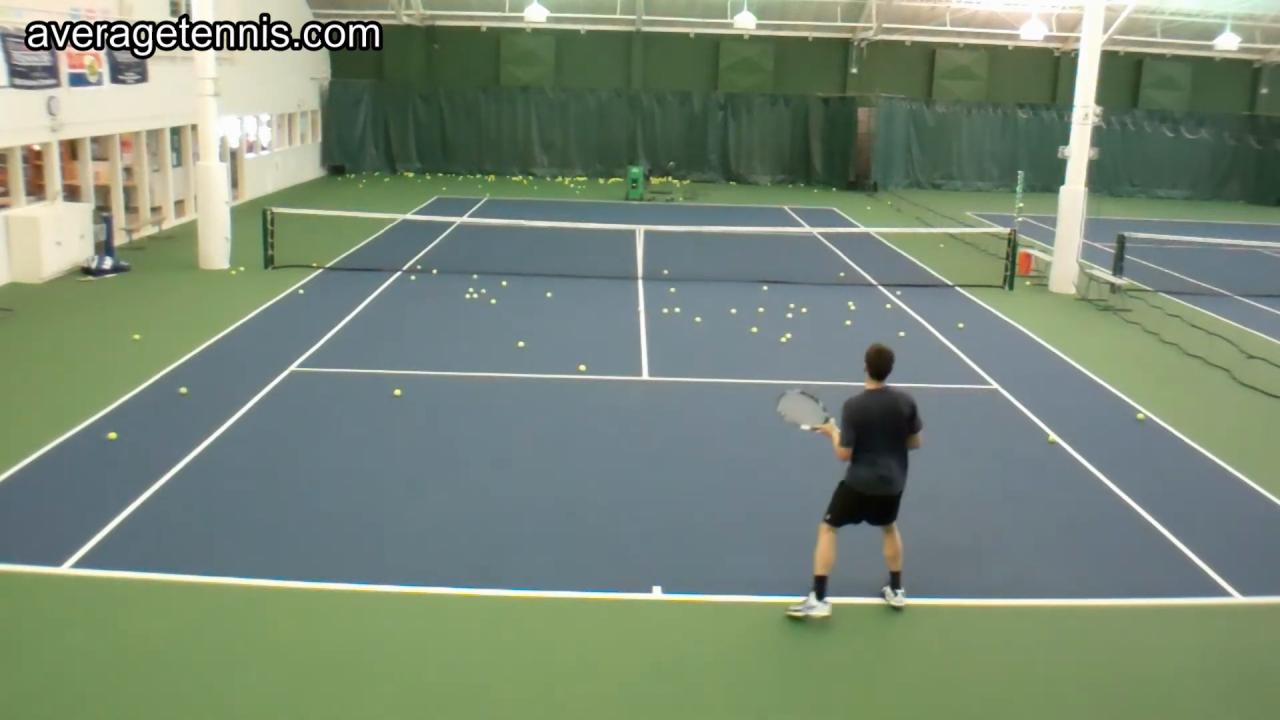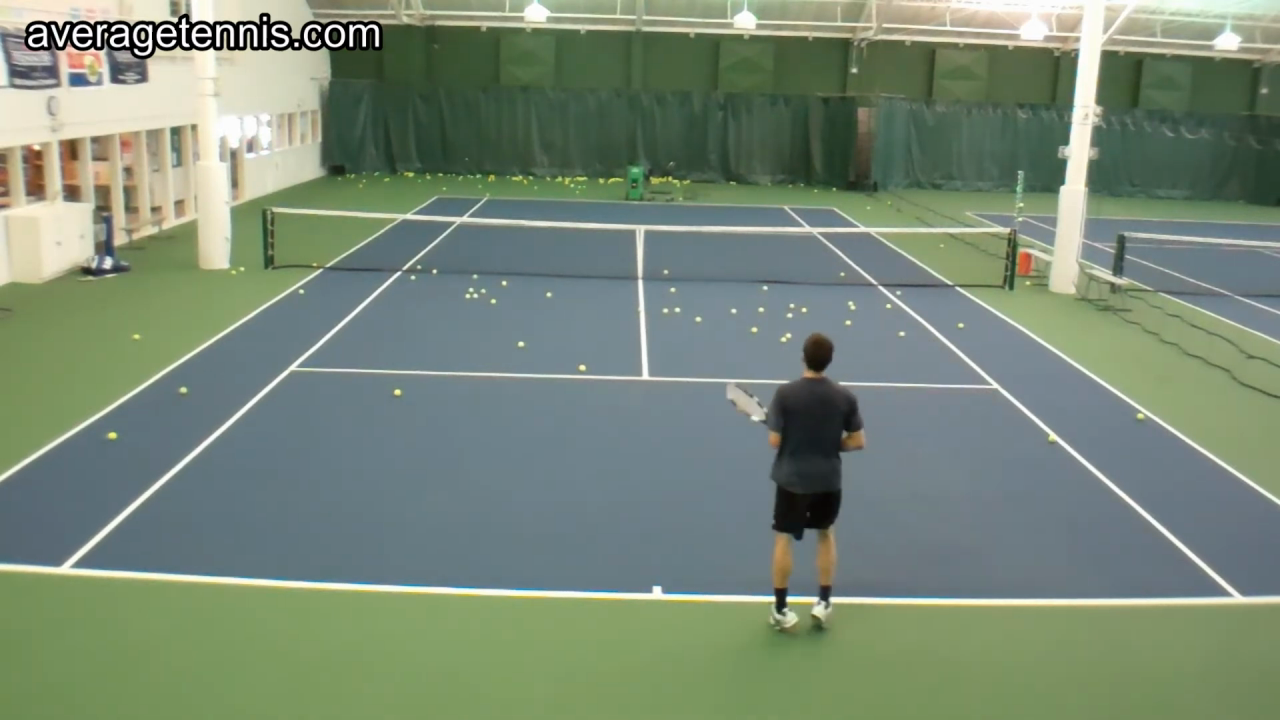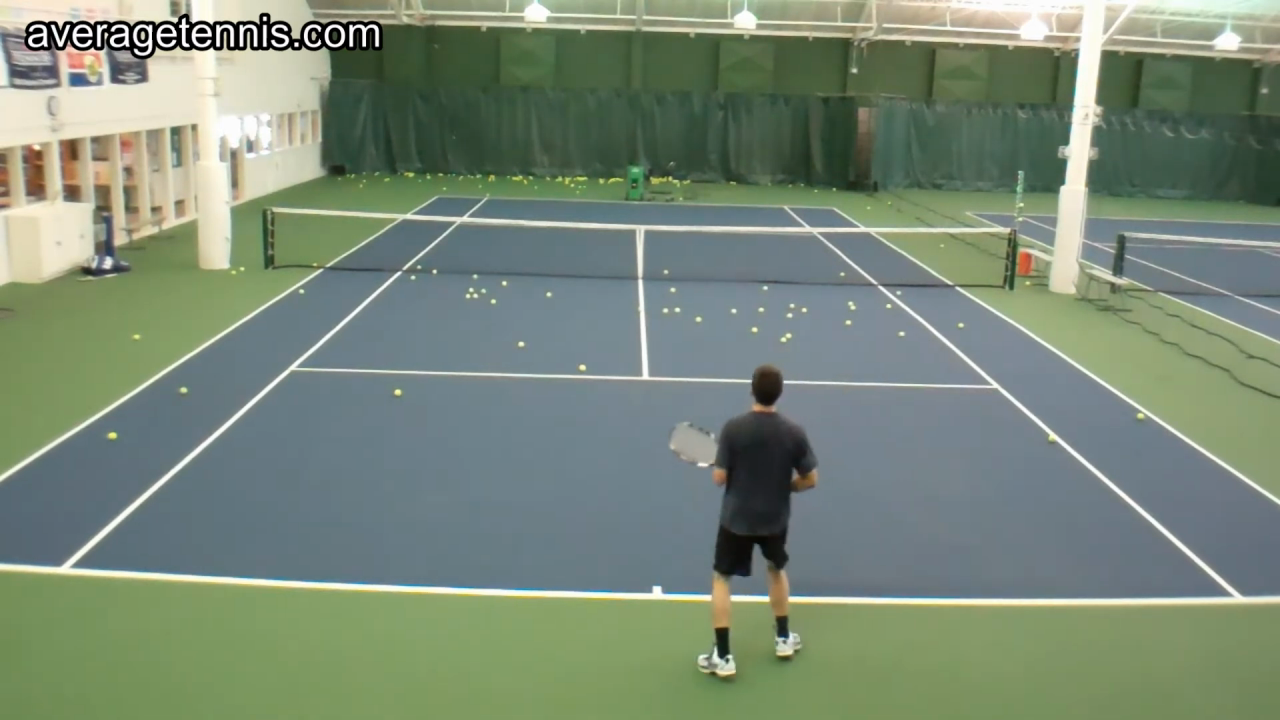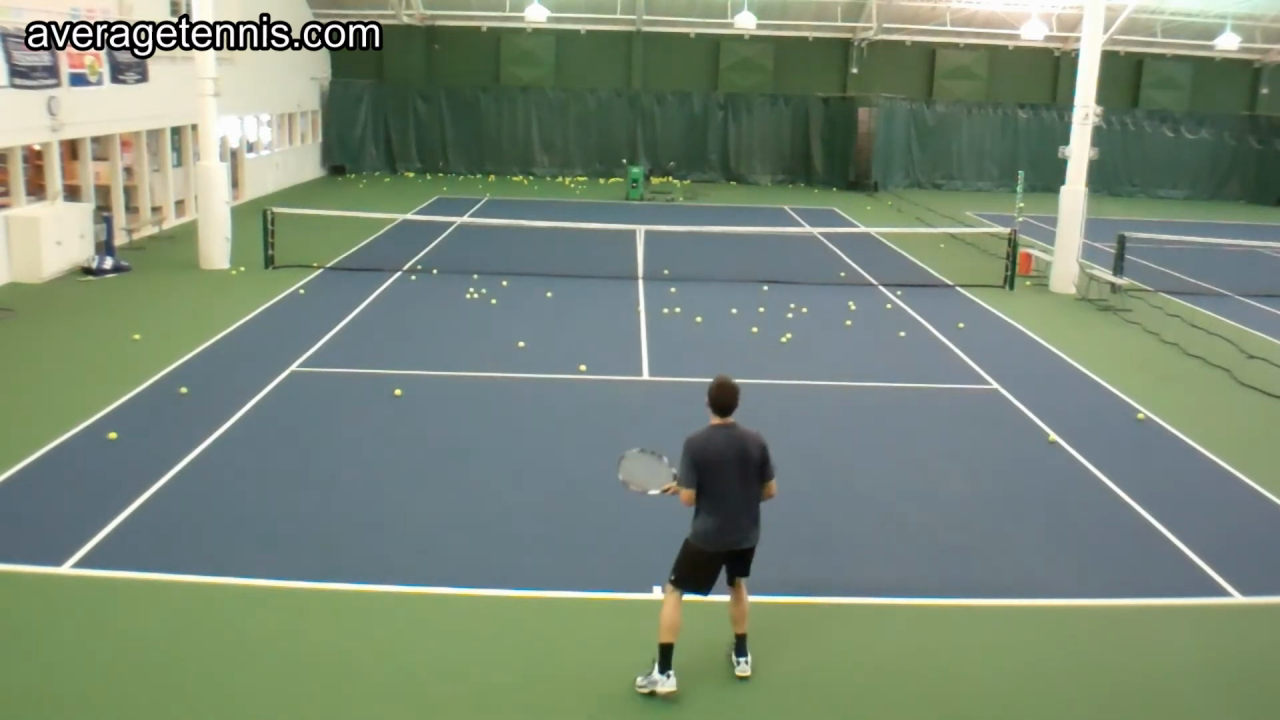
dt=0.4s
person 1, frame 1
left shoulder: (853, 407)
right shoulder: (906, 402)
left elbow: (844, 455)
right elbow: (915, 443)
left wrist: (833, 434)
left hip: (860, 482)
right hip: (892, 481)
left knee: (827, 530)
right knee: (889, 528)
left ankle: (818, 599)
right ankle: (896, 591)
person 1, frame 2
left shoulder: (785, 394)
right shoulder: (845, 397)
left elbow: (774, 442)
right elbow: (857, 442)
left hip: (792, 480)
right hip: (828, 480)
left knee: (782, 539)
right knee: (826, 534)
left ankle: (781, 609)
right ankle: (824, 601)
person 1, frame 3
left shoulder: (733, 429)
right shoulder: (795, 433)
left elbow: (719, 478)
right elbow: (810, 481)
left hip: (737, 519)
right hip: (775, 519)
left knee: (721, 579)
right knee: (777, 571)
left ankle: (723, 656)
right ankle: (784, 638)
person 1, frame 4
left shoulder: (695, 444)
right shoulder: (756, 442)
left elbow: (689, 499)
right elbow: (769, 491)
left wrist: (679, 488)
left hip: (707, 535)
right hip: (745, 534)
left knee: (672, 593)
right knee: (737, 585)
left ankle: (663, 673)
right ankle: (742, 656)
